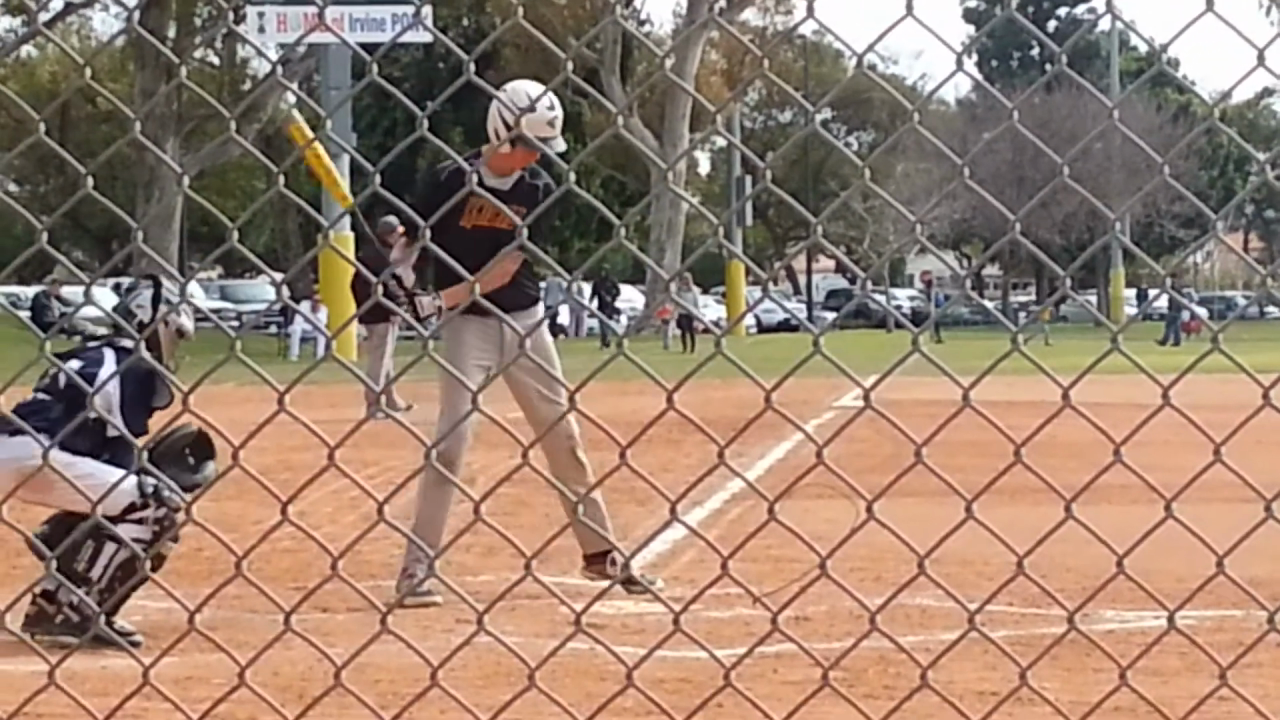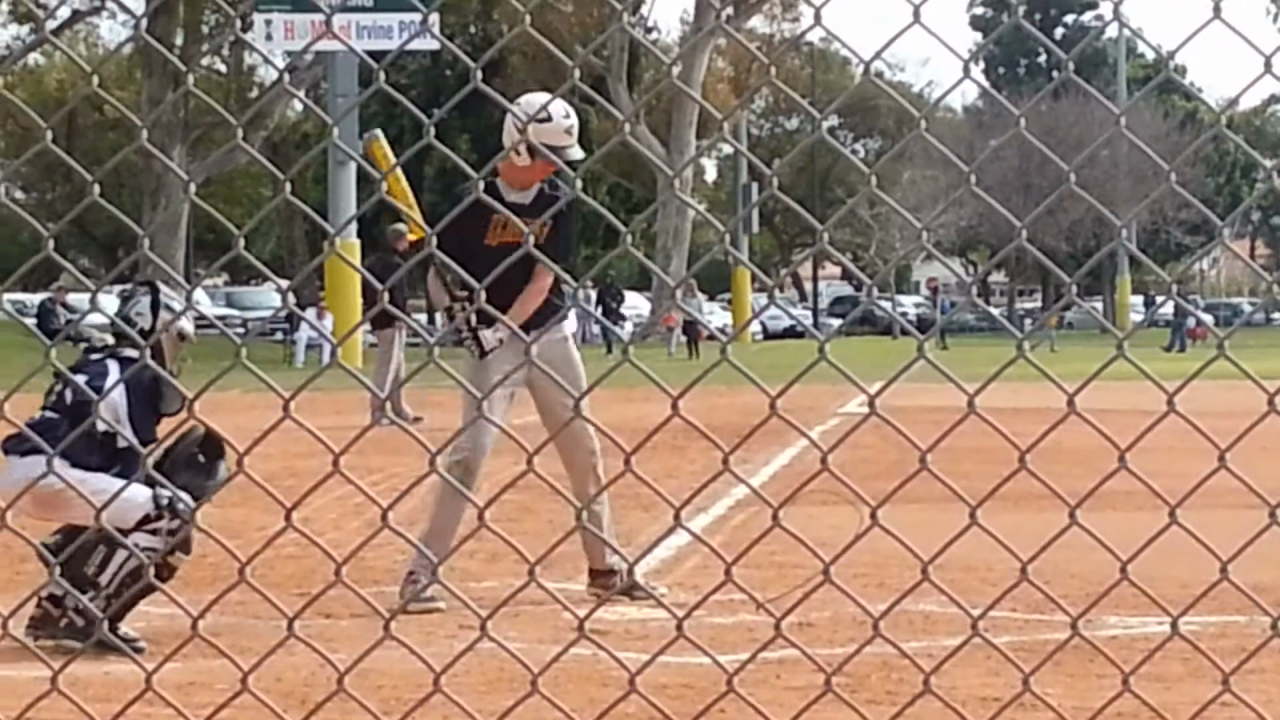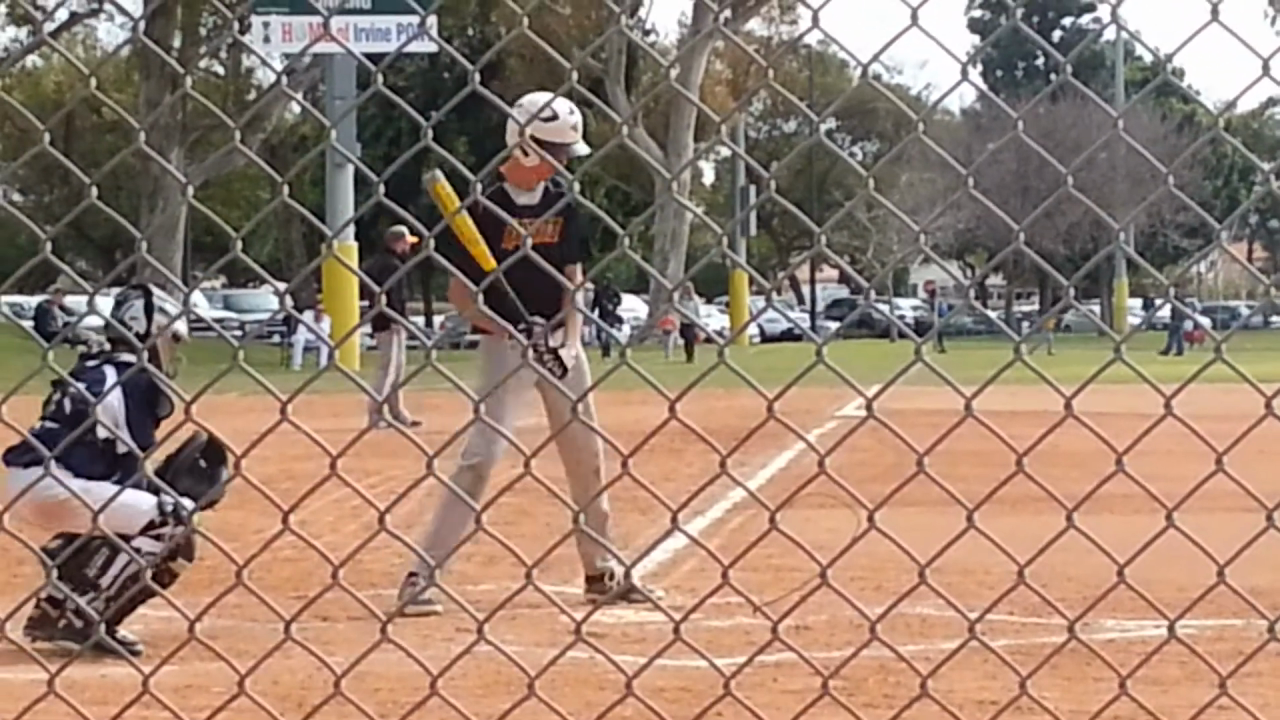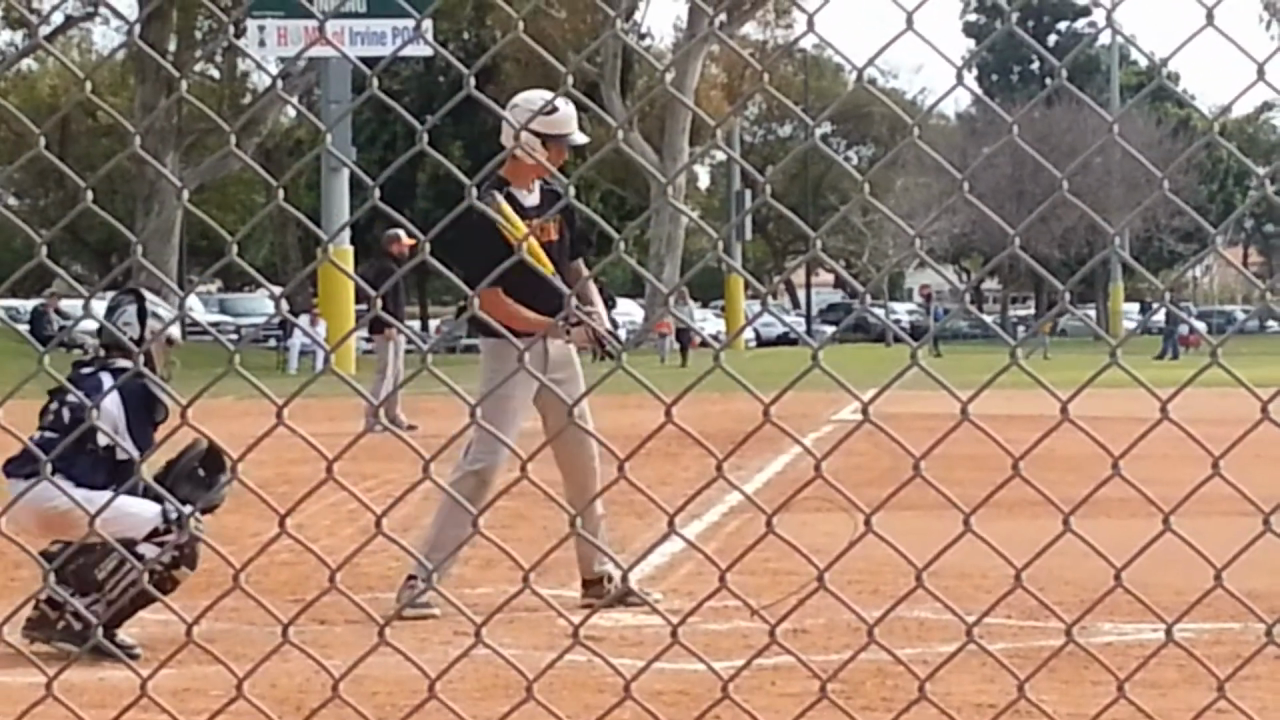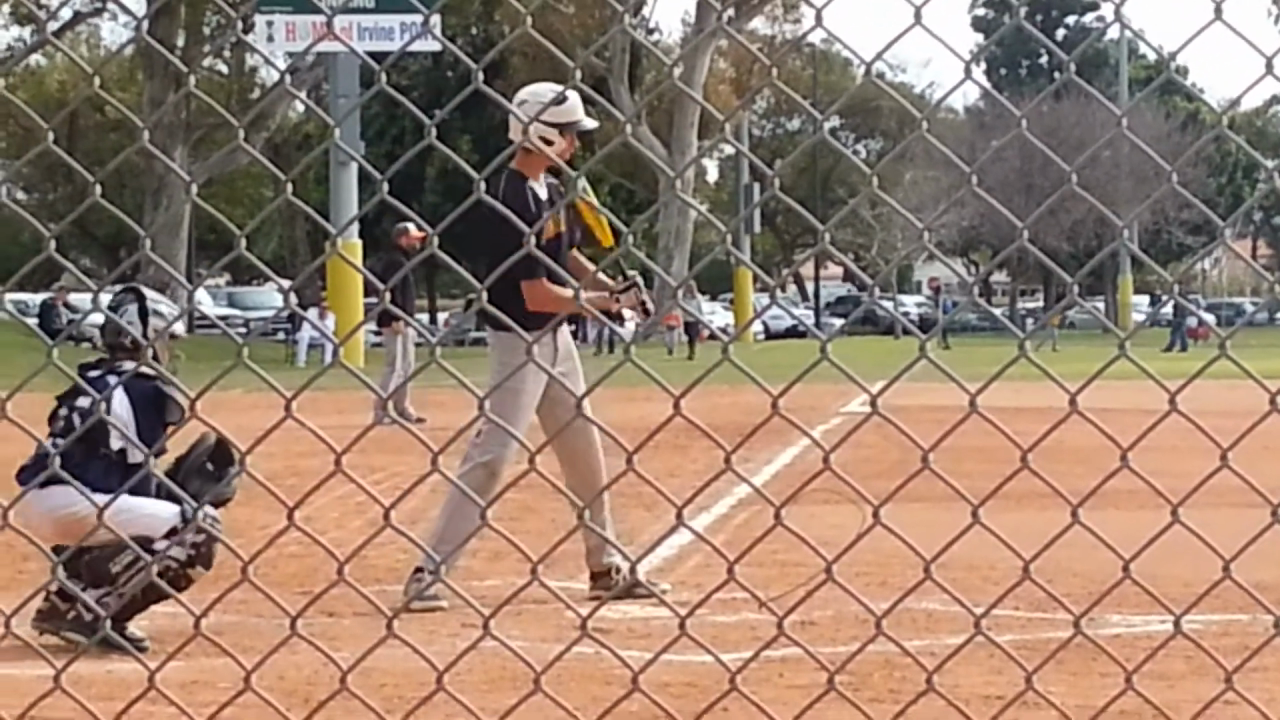
dt=0.1s
person 1, frame 1
left shoulder: (539, 189)
right shoulder: (449, 180)
left elbow: (510, 266)
left hip: (523, 320)
right hip: (465, 325)
left knee: (564, 439)
right knee: (450, 443)
left ankle: (601, 552)
right ankle: (417, 565)
person 1, frame 2
left shoulder: (559, 201)
right shoulder: (472, 196)
left elbow: (542, 279)
right elbow: (439, 269)
left wrist: (507, 327)
right wrist: (456, 309)
left hip: (548, 332)
right hip: (486, 335)
left knee: (583, 450)
right knee: (469, 453)
left ankle: (605, 568)
right ankle: (422, 572)
person 1, frame 3
left shoulder: (563, 199)
right shoulder: (482, 205)
left elbow: (574, 277)
right elbow: (460, 292)
left wrist: (567, 333)
right wrist: (504, 328)
left hip: (560, 341)
right hip: (508, 345)
left knee: (588, 455)
right knee: (480, 459)
left ankle: (603, 572)
right ankle: (422, 576)
person 1, frame 4
left shoulder: (555, 199)
right shoulder: (485, 209)
left elbow: (577, 270)
right elbow: (489, 302)
left wrist: (596, 313)
right wrist: (557, 327)
left hip: (559, 344)
right hip: (508, 349)
left knee: (582, 459)
right knee: (482, 464)
left ankle: (600, 576)
right ankle: (420, 579)
person 1, frame 5
left shoulder: (551, 190)
right shoulder: (509, 200)
right elbow: (537, 295)
left wrist: (610, 284)
right wrist: (606, 300)
left hip: (555, 338)
right hip: (517, 341)
left knee: (585, 452)
right knee: (491, 456)
left ankle: (607, 567)
right ankle: (428, 571)
person 2, frame 1
left shoulder: (96, 356)
right shoulder: (132, 368)
right elbow: (119, 454)
left wrist: (155, 472)
right wrist: (159, 483)
right hip: (32, 456)
left knee: (120, 507)
right knee: (156, 505)
left ankle: (53, 600)
right ankle: (75, 613)
person 2, frame 2
left shoulder: (101, 365)
right shoulder: (138, 377)
right elbow: (127, 464)
left wrist: (165, 478)
right wrist: (171, 496)
right hip: (46, 473)
left knee: (126, 515)
right knee: (170, 515)
left ankle: (59, 604)
right ankle: (80, 617)
person 2, frame 3
left shoulder: (91, 372)
right shoulder: (136, 382)
right elbow: (129, 471)
left wrist: (166, 486)
right wrist: (169, 492)
right hip: (50, 486)
left knee: (125, 521)
right knee: (176, 523)
left ankle: (57, 604)
right ankle: (81, 617)
person 2, frame 4
left shoulder: (87, 378)
right shoulder: (134, 387)
right elbow: (127, 476)
left wrist: (166, 492)
right hip: (52, 495)
left knee: (121, 526)
right knee: (180, 531)
left ankle: (55, 608)
right ankle: (80, 619)
person 2, frame 5
left shoulder: (93, 380)
right shoulder: (142, 389)
right elbow: (139, 479)
left wrist: (177, 482)
left hip: (41, 501)
right hip: (66, 502)
right knee: (200, 528)
left ankle: (66, 597)
right ankle: (93, 610)
person 3, frame 1
left shoulder: (364, 254)
right shoulder: (387, 256)
left elbow: (355, 285)
right elbow: (387, 287)
right wrist: (395, 311)
left hip: (367, 315)
right hip: (383, 316)
left knee: (383, 360)
right knee: (379, 362)
left ankle: (392, 401)
right ankle: (374, 405)
person 3, frame 2
left shoulder: (375, 261)
right shoulder: (395, 263)
left elbow: (368, 293)
right elbow: (393, 293)
right wrist: (400, 317)
left hip: (378, 321)
right hip: (390, 322)
left knee: (396, 367)
right knee: (387, 368)
left ankle: (400, 411)
right ankle: (378, 412)
person 3, frame 3
left shoulder: (377, 263)
right shoulder: (392, 265)
left elbow: (372, 294)
right elbow: (390, 296)
right wrist: (396, 321)
left hip: (383, 324)
right hip: (390, 325)
left knee: (397, 370)
right knee: (388, 369)
left ankle: (398, 413)
right ankle: (376, 414)
person 3, frame 4
left shoulder: (376, 267)
right shoulder: (388, 268)
right elbow: (383, 300)
right wrist: (389, 325)
left hip: (387, 328)
right hip: (388, 329)
left knee: (395, 374)
right knee: (386, 373)
left ankle: (394, 417)
right ankle: (372, 418)
person 3, frame 5
left shoulder: (403, 261)
right shoulder: (396, 261)
right elbow: (389, 292)
right wrist: (396, 319)
left hip: (404, 322)
right hip: (396, 322)
left knee: (406, 367)
right knee: (396, 366)
left ankle: (403, 409)
right ankle: (381, 411)
